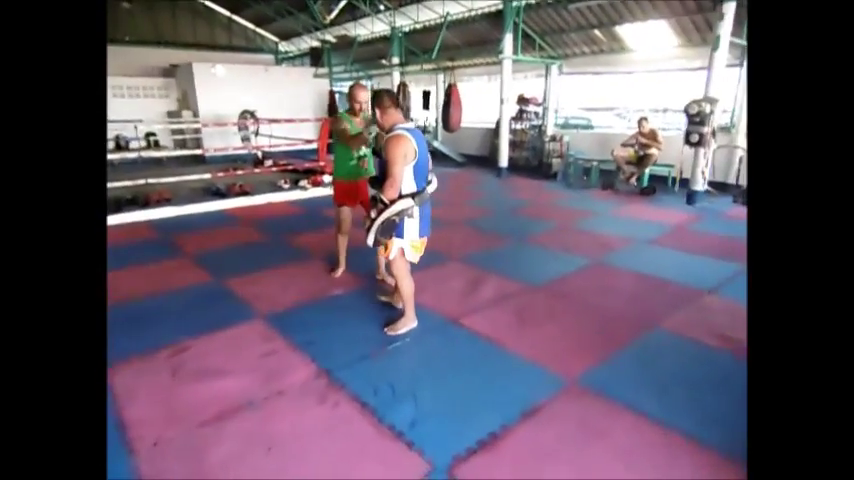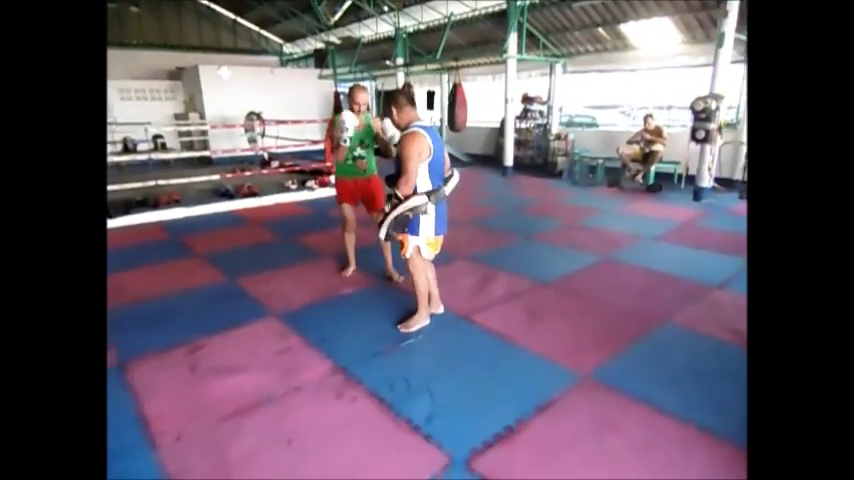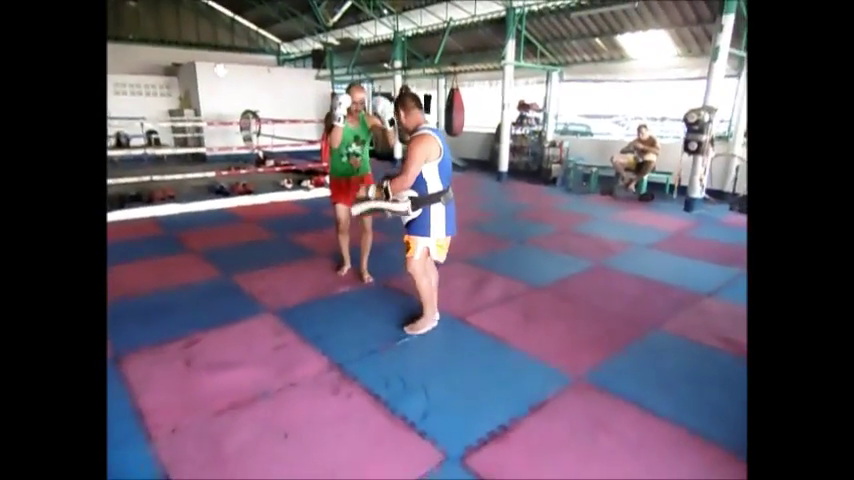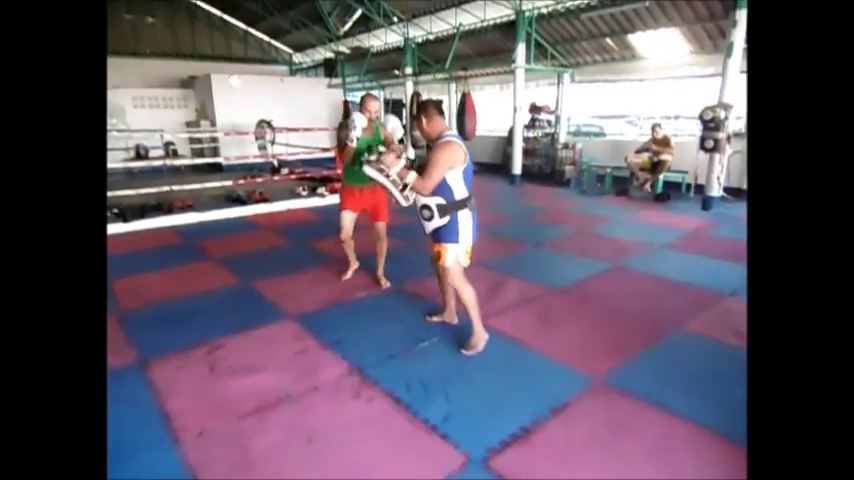
dt=0.2s
person 1, frame 1
left shoulder: (396, 141)
right shoulder: (413, 133)
left elbow: (392, 186)
right elbow: (427, 171)
left hip: (406, 213)
right hip: (416, 208)
left knee: (398, 266)
right knee: (399, 260)
left ankle: (409, 316)
right ankle: (400, 297)
person 1, frame 2
left shoulder: (411, 138)
right shoulder: (430, 131)
left elbow: (407, 183)
right elbow: (446, 168)
left hip: (422, 212)
right hip: (431, 207)
left knee: (415, 265)
right knee: (422, 260)
left ankle: (422, 314)
right ankle: (435, 302)
person 1, frame 3
left shoulder: (421, 140)
right shoulder: (432, 135)
left elbow: (404, 182)
left wrist: (374, 191)
left hip: (430, 214)
right hip: (433, 210)
left knee: (415, 266)
right knee: (426, 263)
left ankle: (428, 316)
right ankle: (432, 311)
person 1, frame 4
left shoulder: (446, 148)
right shoulder: (448, 143)
left elbow: (425, 186)
right elbow: (429, 179)
left wrist: (397, 167)
right wrist: (401, 165)
left hip: (456, 222)
right hip: (445, 220)
left knee: (455, 278)
right knee: (440, 266)
left ankle: (478, 331)
right ankle: (449, 312)
person 2, frame 1
left shoulder: (370, 119)
right shoulder: (340, 121)
right elbow: (351, 142)
right wrist: (369, 130)
left hip: (367, 180)
right hip: (345, 182)
right knee: (343, 228)
left ankle: (381, 271)
right ankle: (341, 263)
person 2, frame 2
left shoulder: (374, 122)
right shoulder: (338, 122)
left elbow: (388, 152)
right elbow: (337, 157)
left wrist: (391, 143)
right wrist: (345, 137)
left hip: (370, 179)
right hip: (346, 181)
right knee: (349, 225)
left ankle: (389, 267)
right ankle: (351, 263)
person 2, frame 3
left shoulder: (369, 119)
right shoulder: (333, 117)
left elbow: (392, 142)
right elbow: (333, 145)
left wrist: (387, 122)
right wrist: (338, 118)
left hip: (363, 178)
right hip: (340, 180)
left knee: (368, 225)
right knee: (342, 226)
left ankle: (364, 266)
right ankle: (346, 262)
person 2, frame 4
left shoulder: (381, 130)
right shoulder: (346, 128)
left elbow: (399, 155)
right elbow: (344, 160)
left wrist: (394, 142)
right wrist: (352, 137)
left hip: (375, 188)
right hip: (351, 189)
left knee: (381, 234)
right knee: (344, 235)
left ankle: (379, 272)
right ankle: (352, 262)
